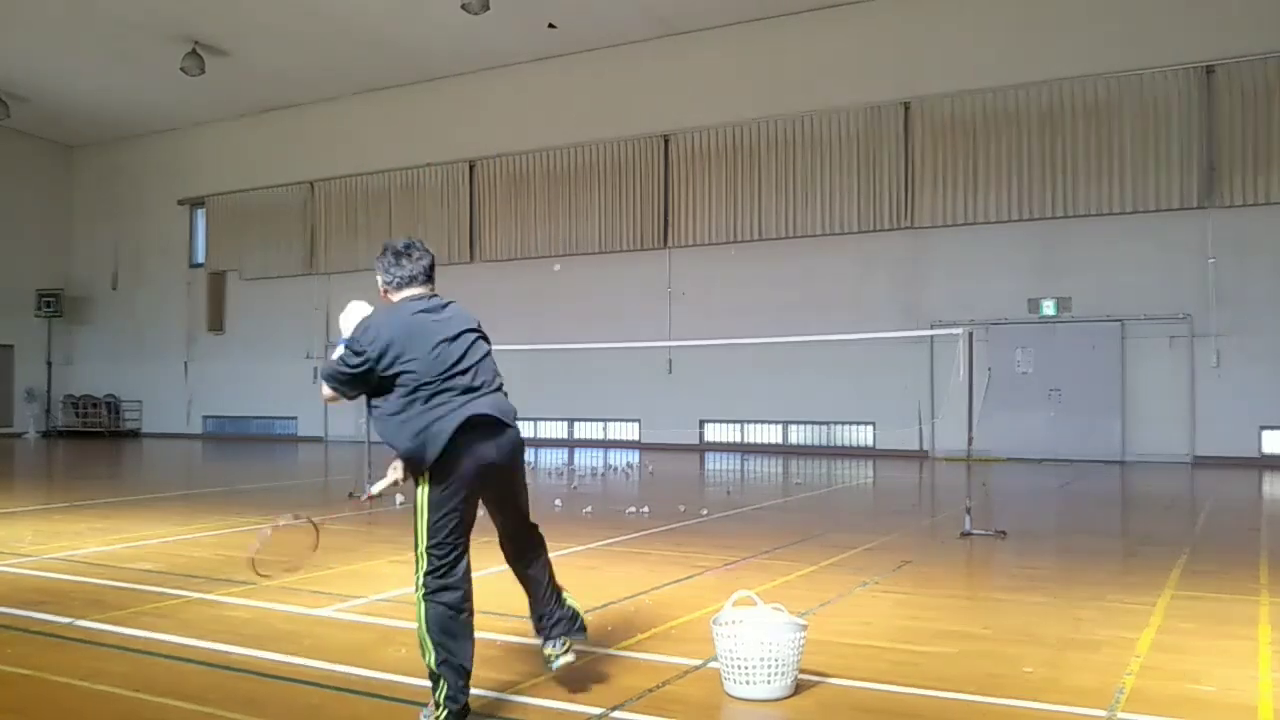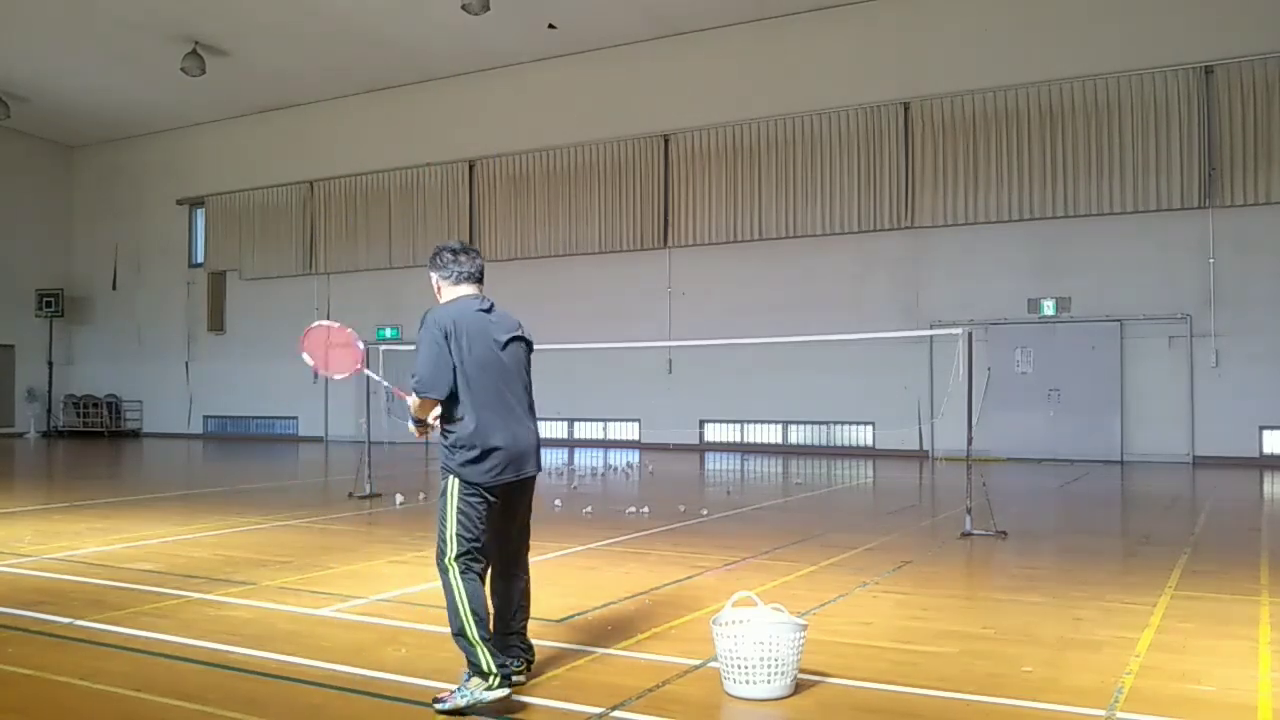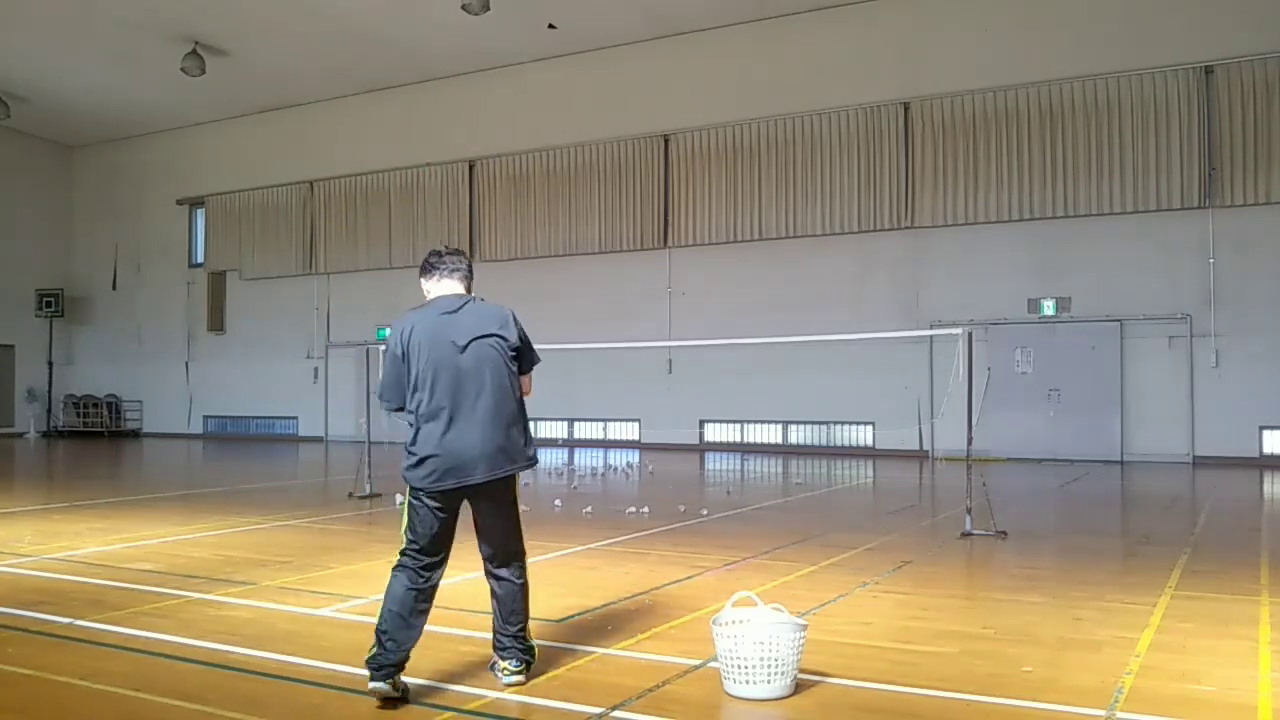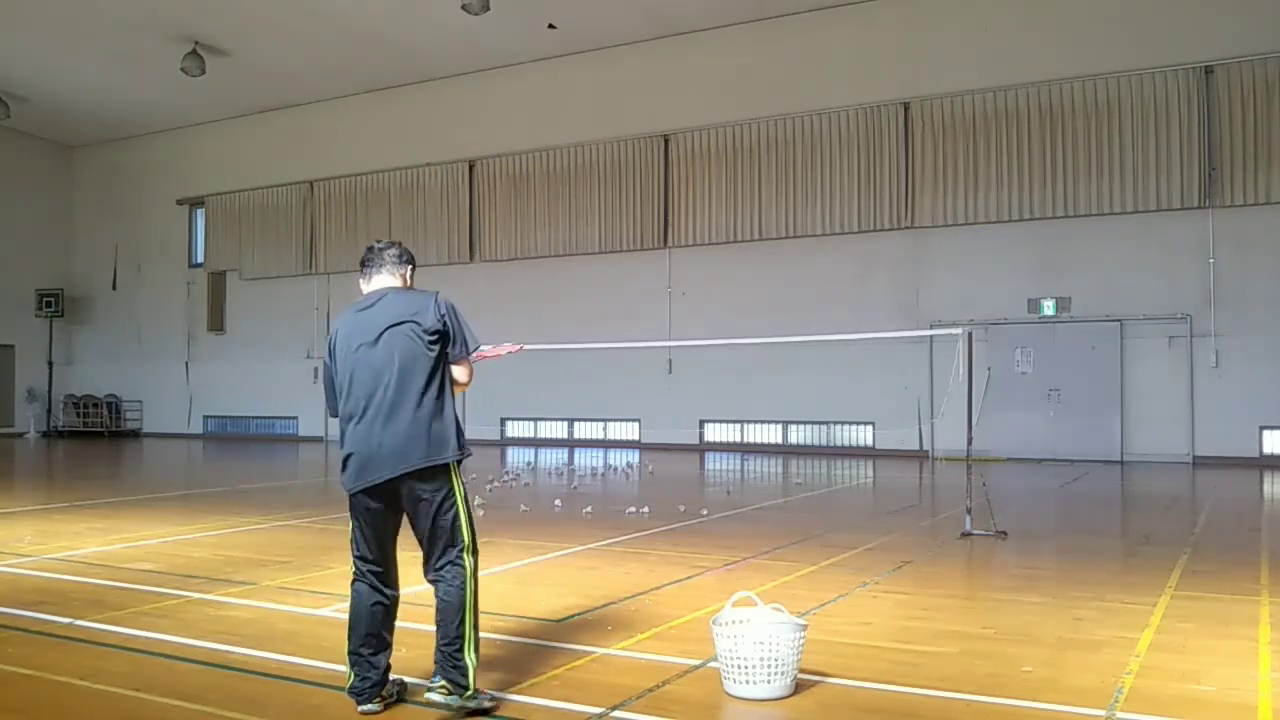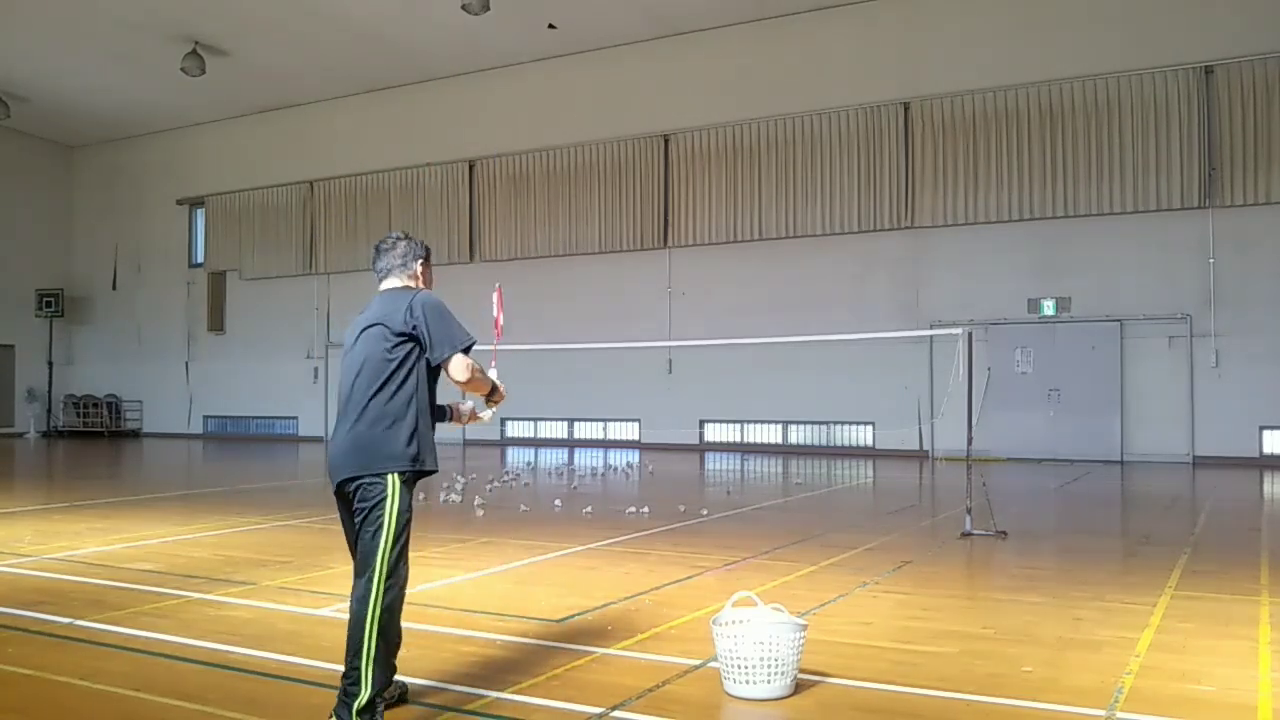
dt=0.5s
person 1, frame 1
left shoulder: (375, 330)
right shoulder: (458, 316)
left elbow: (332, 390)
left wrist: (349, 335)
left hip: (444, 459)
right hip: (498, 442)
left knee: (442, 582)
right knee: (522, 543)
right ankle: (559, 631)
person 1, frame 2
left shoulder: (441, 320)
right shoulder: (512, 324)
left elbow: (426, 397)
left wrist: (420, 420)
left hip: (473, 460)
right hip: (522, 457)
left knee: (462, 564)
right knee: (511, 560)
left ankle: (488, 671)
right ankle: (515, 657)
person 1, frame 3
left shoulder: (408, 327)
right shoulder: (503, 318)
left elbow: (396, 401)
right elbow: (524, 386)
left hip: (432, 463)
right hip: (495, 459)
left knee: (416, 566)
right knee: (506, 562)
left ankle: (386, 666)
right ankle: (513, 657)
person 1, frame 4
left shoulder: (341, 326)
right shoulder: (434, 306)
left elbow: (337, 404)
right elbow: (461, 375)
left hip: (363, 463)
right hip: (426, 456)
left knee: (372, 575)
right knee: (452, 562)
right ankle: (453, 678)
person 1, frame 5
left shoulder: (363, 320)
right shoulder: (421, 304)
right elbow: (462, 372)
left wrist: (448, 412)
right wrist: (492, 390)
left hip: (347, 461)
right hip: (385, 463)
left knee: (373, 578)
right knee: (380, 582)
